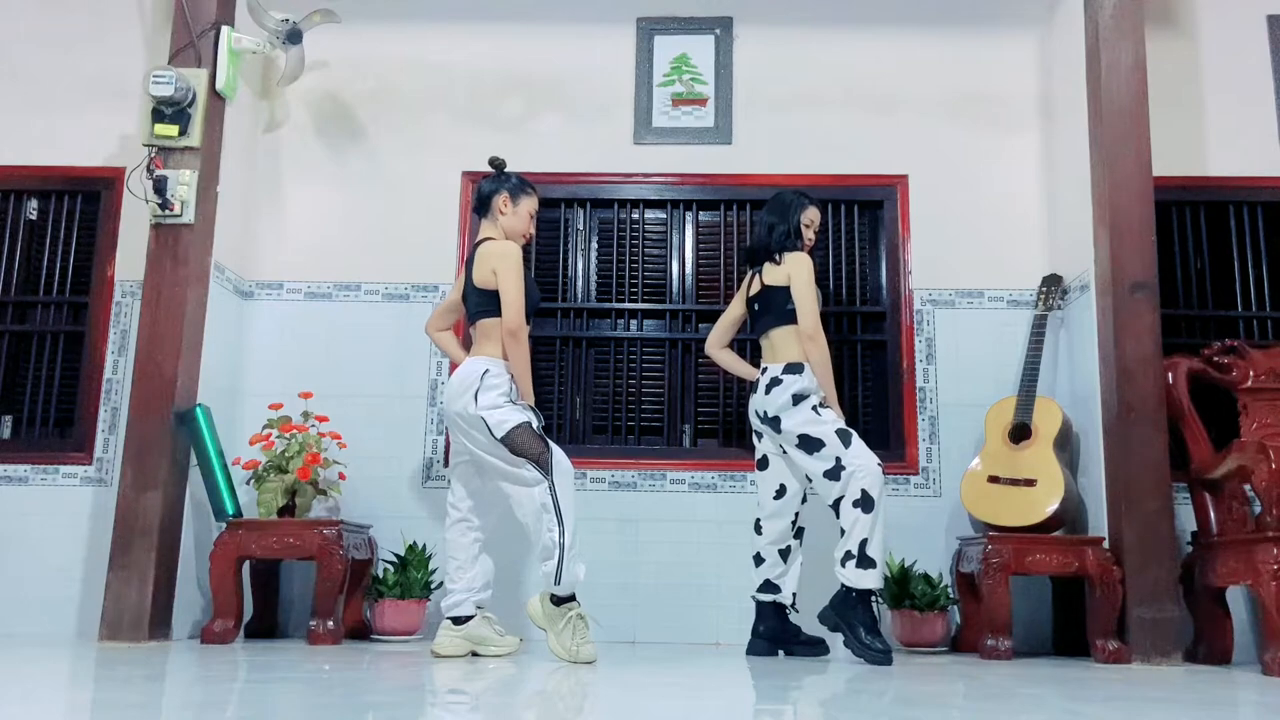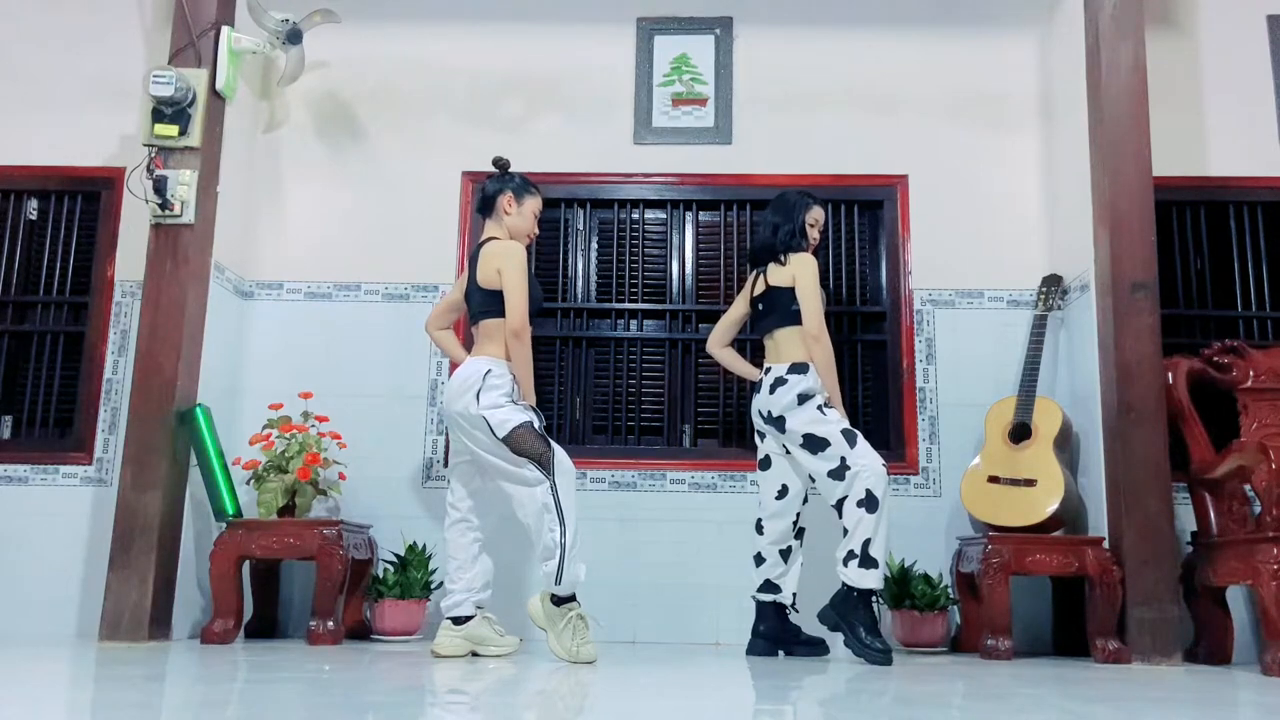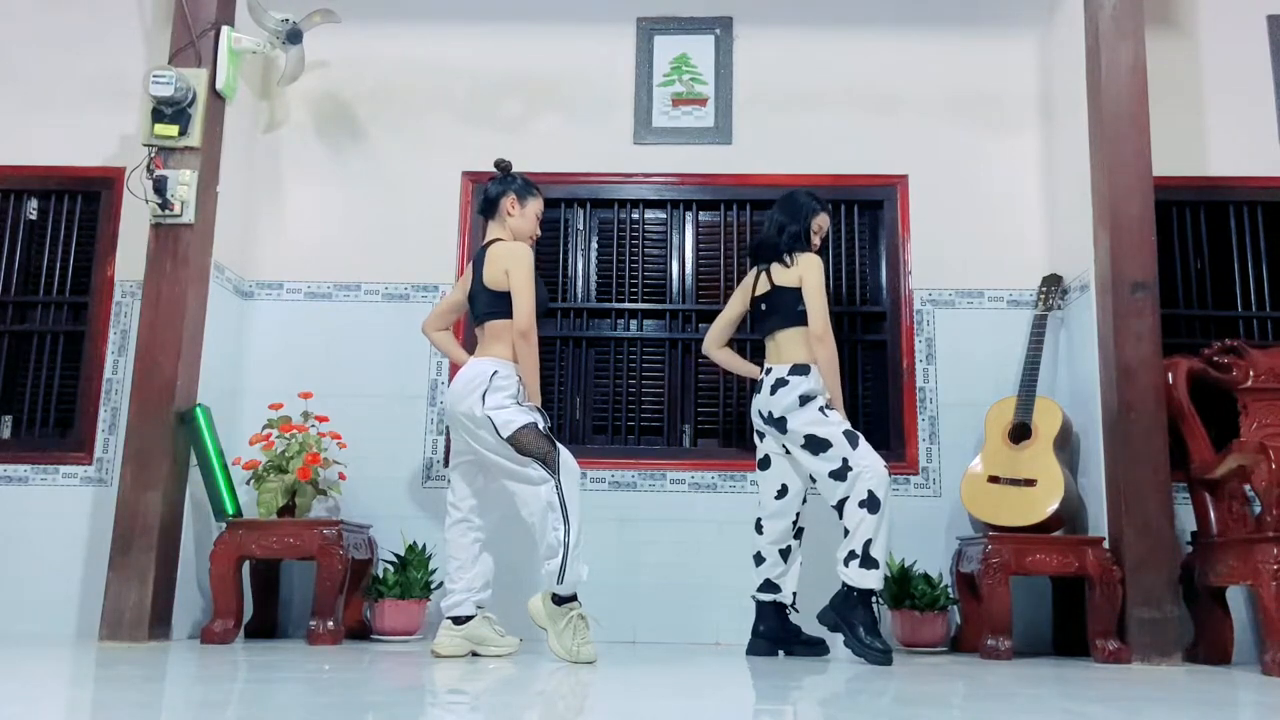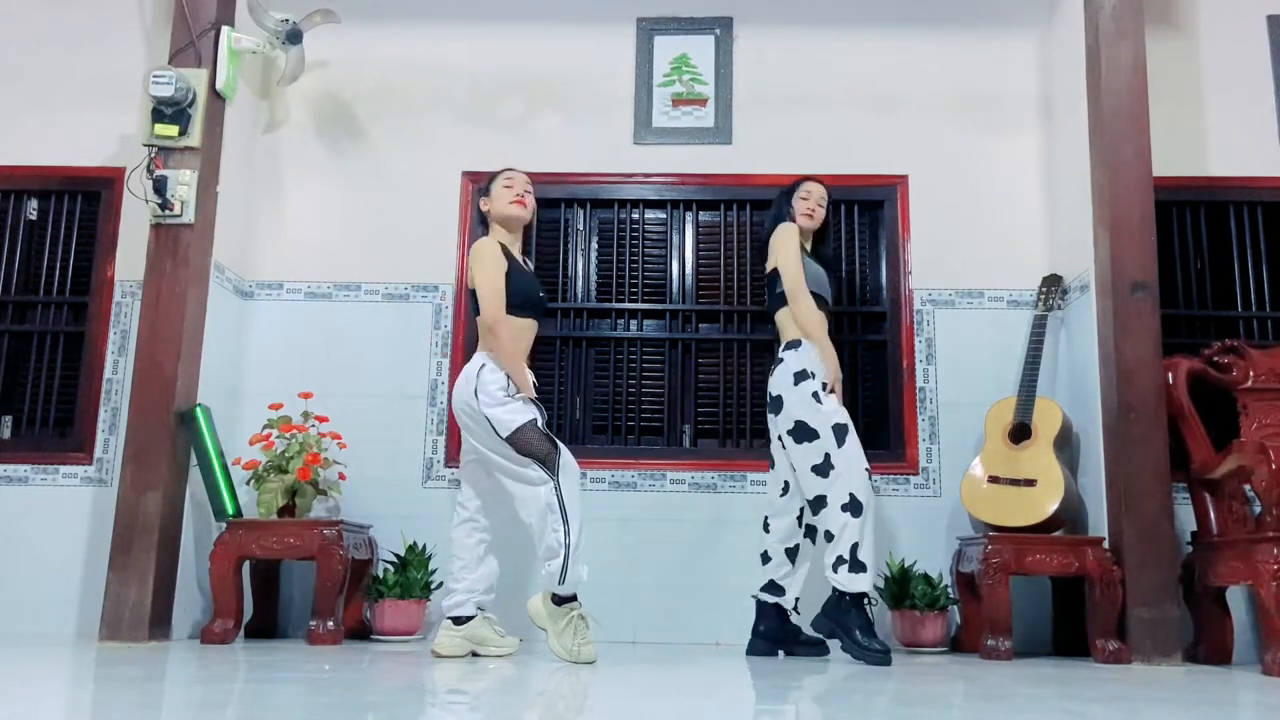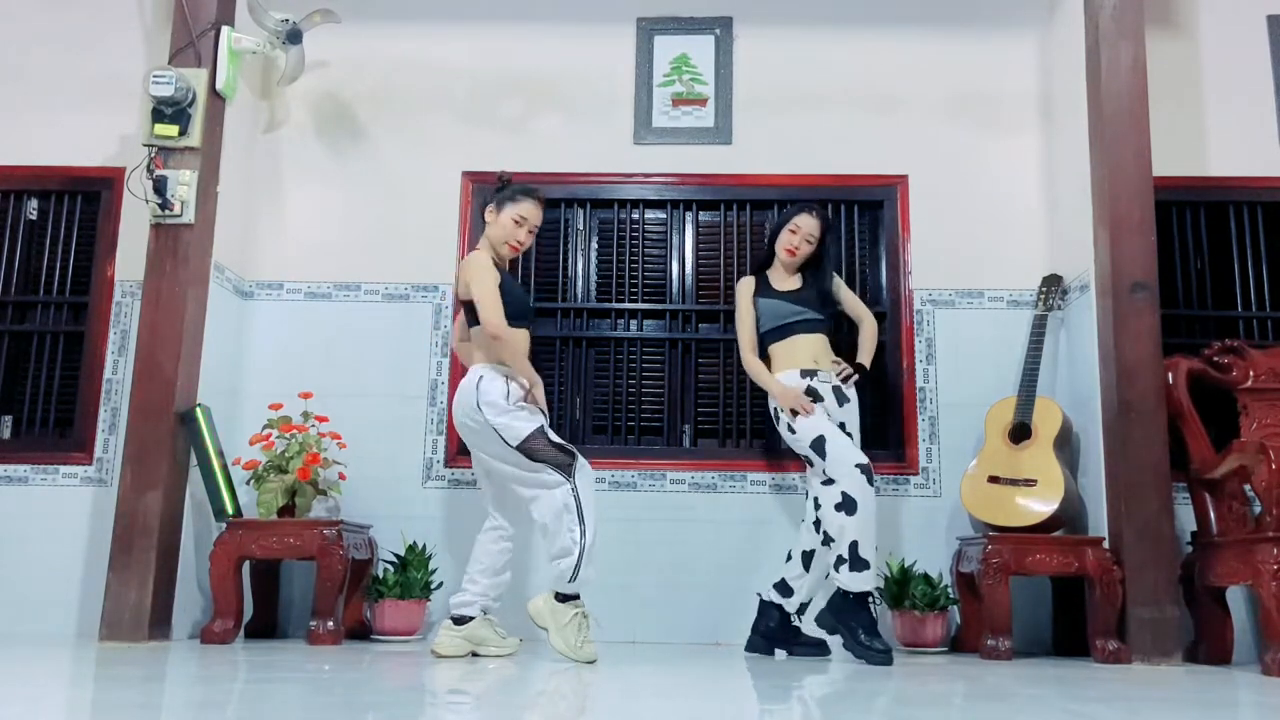
dt=1s
person 1, frame 1
left shoulder: (473, 260)
right shoulder: (504, 250)
left elbow: (437, 325)
right elbow: (513, 327)
right wrist: (528, 398)
left hip: (468, 390)
right hip: (488, 389)
left knee: (466, 506)
right knee: (551, 475)
left ankle: (461, 620)
right ankle: (560, 598)
person 1, frame 2
left shoulder: (477, 260)
right shoulder: (508, 251)
left elbow: (437, 323)
right elbow: (517, 328)
right wrist: (529, 398)
left hip: (467, 389)
right hip: (489, 390)
left knee: (464, 505)
right knee: (552, 474)
left ankle: (461, 620)
right ankle: (560, 598)
person 1, frame 3
left shoulder: (477, 263)
right shoulder: (514, 252)
left elbow: (434, 325)
right elbow: (524, 329)
right wrist: (533, 398)
left hip: (470, 390)
right hip: (493, 391)
left knee: (465, 505)
right knee: (557, 474)
left ankle: (461, 620)
right ankle: (561, 598)
person 1, frame 4
left shoulder: (521, 260)
right shoulder: (488, 248)
right elbow: (494, 321)
left wrist: (522, 385)
right wrist: (525, 386)
left hip: (494, 389)
right hip: (491, 384)
left knee: (474, 504)
right knee: (557, 473)
left ankle: (462, 620)
right ankle: (561, 597)
person 1, frame 5
left shoulder: (498, 271)
right shoulder: (480, 260)
left elbow: (461, 338)
right elbow: (495, 328)
right wrist: (527, 381)
left hip: (489, 399)
right hip: (491, 396)
left knee: (504, 514)
right knee: (567, 478)
left ankle: (464, 621)
right ankle: (563, 598)
person 2, frame 1
left shoulder: (753, 277)
right shoulder: (796, 261)
left elbow: (715, 345)
right elbow: (810, 332)
right wrist: (833, 402)
left hip: (765, 398)
right hip: (793, 391)
left knee: (779, 509)
right knee: (863, 472)
left ankle: (770, 621)
right ankle: (853, 599)
person 2, frame 2
left shoulder: (757, 276)
right shoulder: (801, 262)
left elbow: (717, 343)
right elbow: (816, 334)
right wrist: (838, 403)
left hip: (768, 397)
right hip: (798, 391)
left knee: (781, 509)
right knee: (867, 472)
left ankle: (771, 620)
right ankle: (853, 599)
person 2, frame 3
left shoulder: (754, 276)
right shoulder: (807, 263)
left elbow: (713, 344)
right elbow: (820, 334)
right wrist: (838, 404)
left hip: (768, 399)
right hip: (799, 393)
left knee: (780, 509)
right knee: (869, 474)
left ankle: (771, 621)
right ankle: (853, 599)
person 2, frame 4
left shoulder: (814, 255)
right shoulder: (784, 232)
right elbow: (797, 296)
right wrist: (830, 362)
left hip: (799, 374)
right hip: (804, 368)
left knee: (795, 497)
right knee: (847, 478)
left ankle: (772, 619)
right ankle: (846, 604)
person 2, frame 5
left shoulder: (821, 280)
right shoulder: (751, 284)
left elbow: (867, 320)
right elbow: (747, 353)
left wrist: (857, 364)
right wrist: (777, 388)
left hip: (836, 390)
right hip: (792, 395)
left knee: (826, 509)
right knee: (853, 472)
left ankle: (775, 617)
right ankle: (851, 602)
